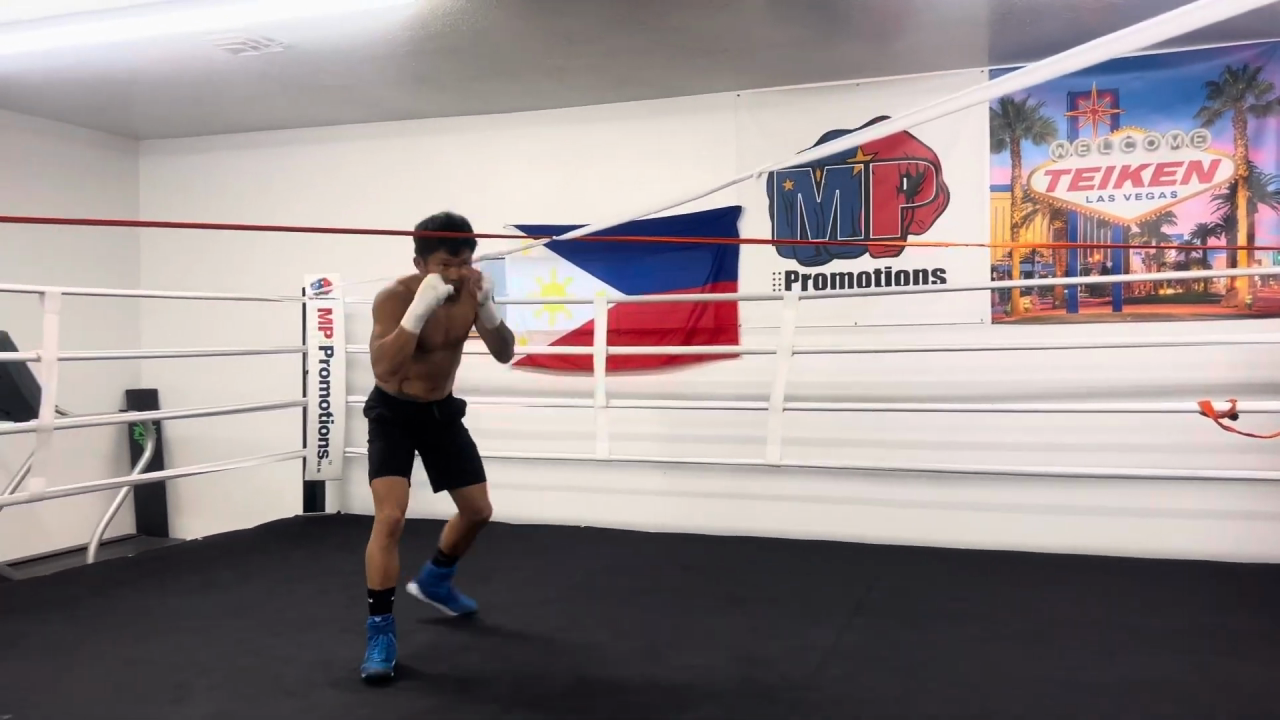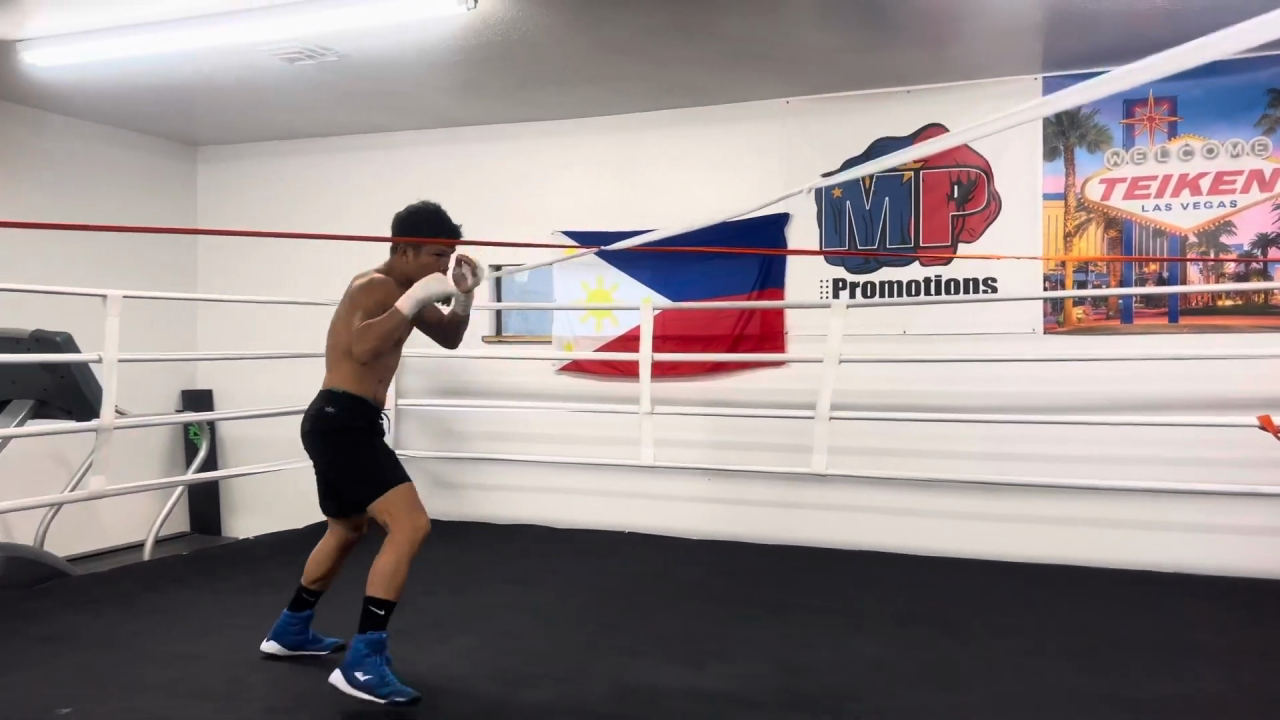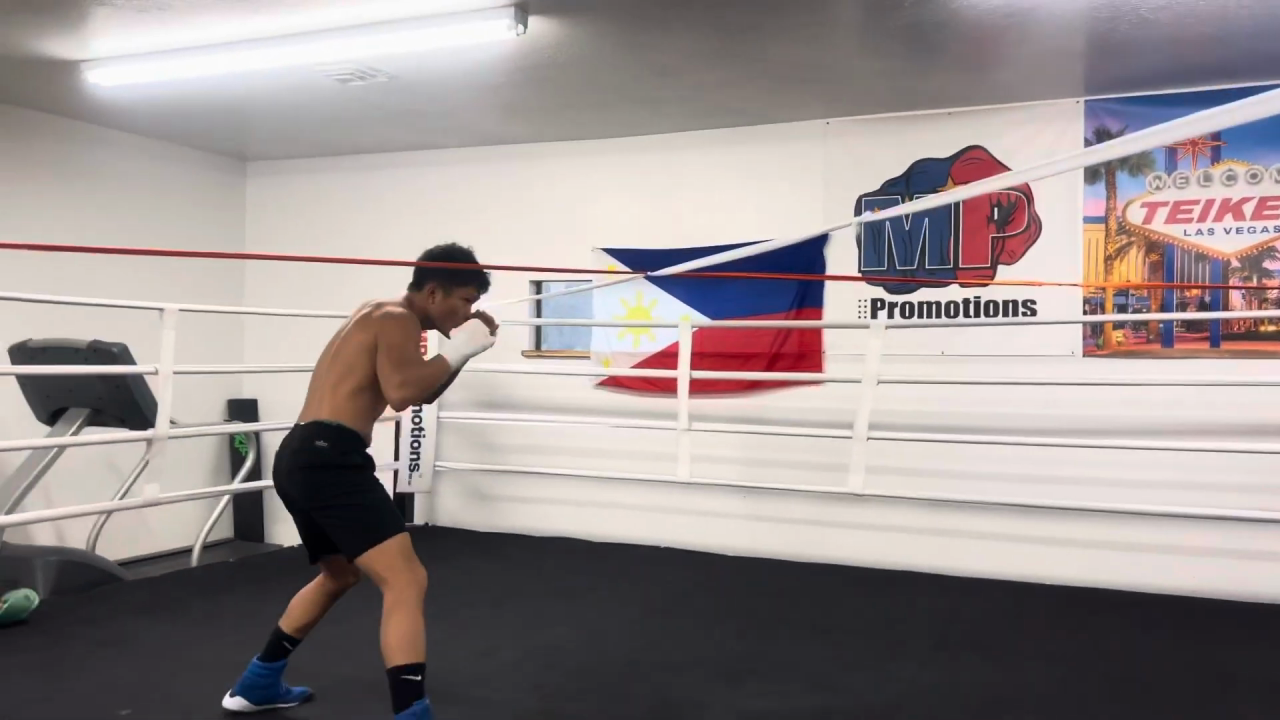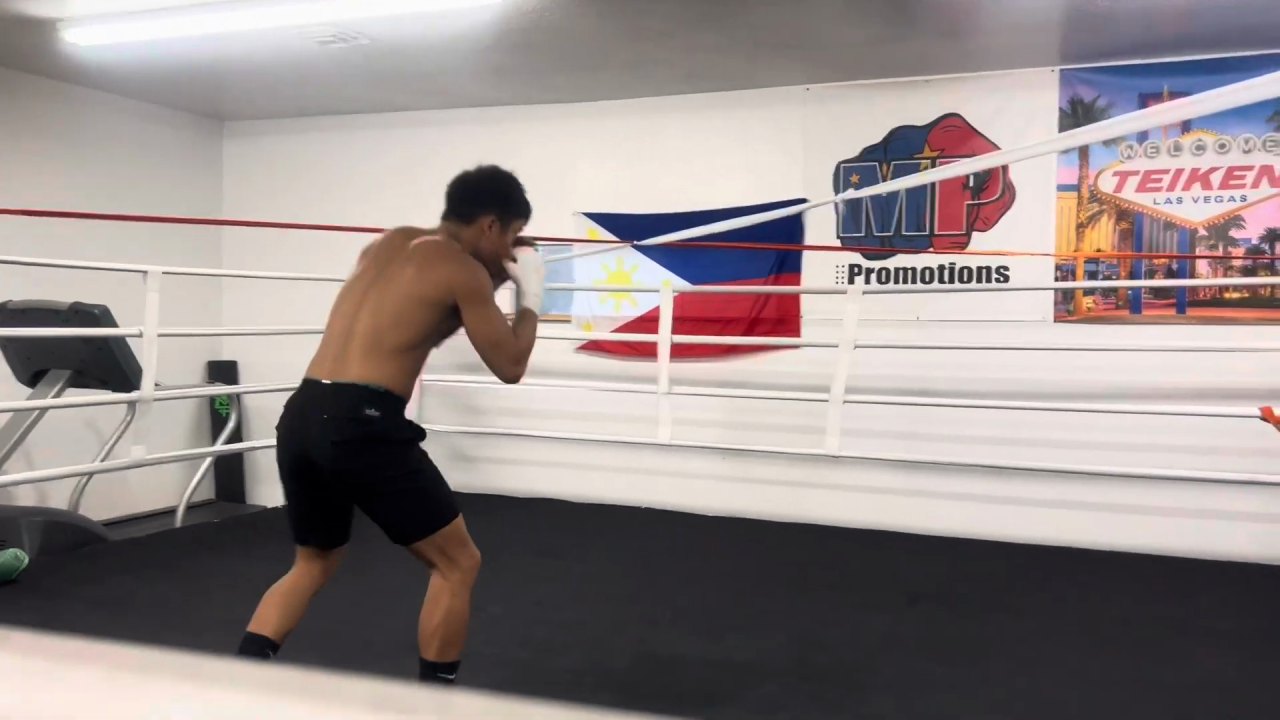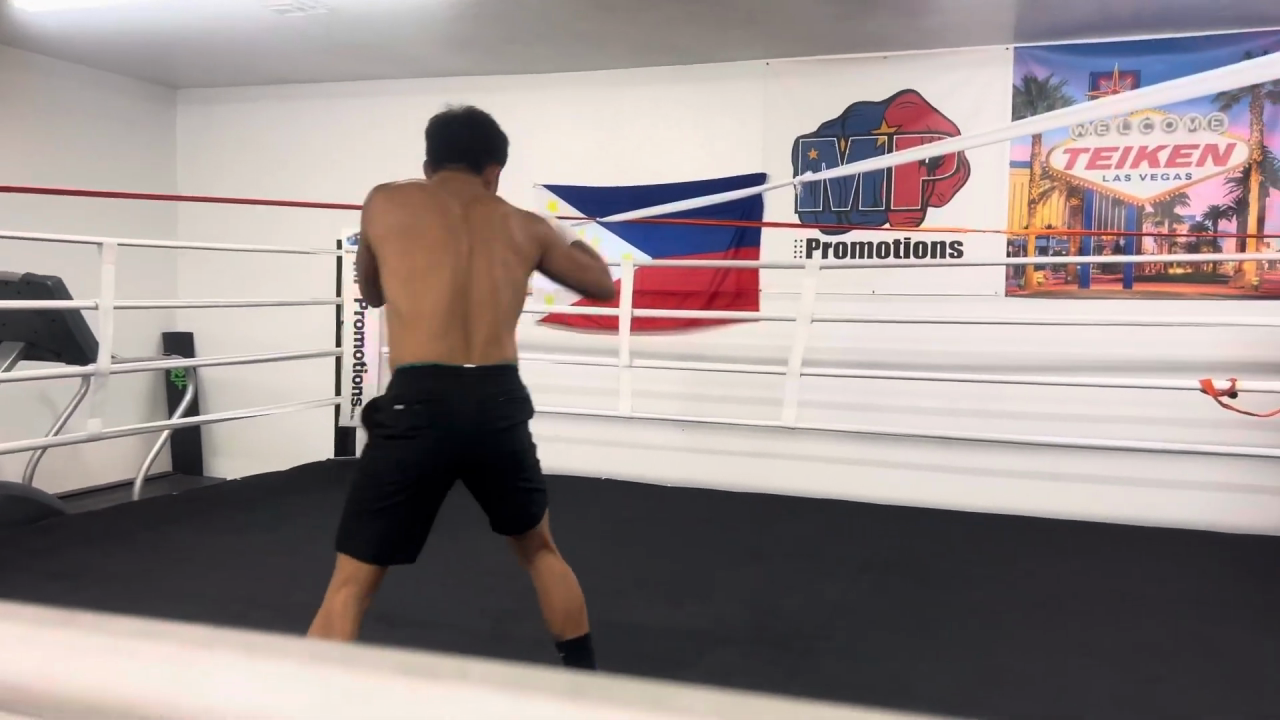
dt=0.5s
person 1, frame 1
left shoulder: (473, 289)
right shoulder: (394, 296)
left elbow: (504, 353)
right elbow: (384, 370)
left wrist: (488, 309)
right wrist: (420, 309)
left hip: (442, 412)
right hip: (393, 413)
left knee: (478, 510)
right knee: (390, 518)
left ankle: (434, 580)
right ankle: (380, 631)
person 1, frame 2
left shoulder: (398, 288)
right shoulder: (374, 287)
left elbow: (450, 337)
right elbow: (363, 347)
left wrist: (463, 294)
right wrist: (417, 298)
left hip: (339, 421)
right hip: (343, 422)
left knee: (345, 531)
right knee: (410, 526)
left ankle: (292, 630)
right ankle: (363, 660)
person 1, frame 3
left shoulder: (387, 317)
right shoulder: (397, 320)
left elbow: (424, 391)
right elbow: (402, 392)
left wrist: (465, 346)
right wrist: (456, 350)
left hip: (302, 456)
right hip: (328, 460)
left knee: (339, 573)
right knee: (405, 582)
person 1, frame 4
left shoulder: (389, 243)
right shoulder: (462, 269)
right elbow: (510, 367)
right wrist: (530, 291)
left hip: (302, 417)
right hip: (363, 425)
left knee: (314, 564)
right knee: (458, 562)
person 1, frame 5
left shoulder: (384, 203)
right shoulder: (523, 225)
right elbow: (602, 286)
right wrist: (561, 238)
left hip: (417, 408)
right hip: (497, 406)
left knee: (351, 585)
right knee: (538, 550)
